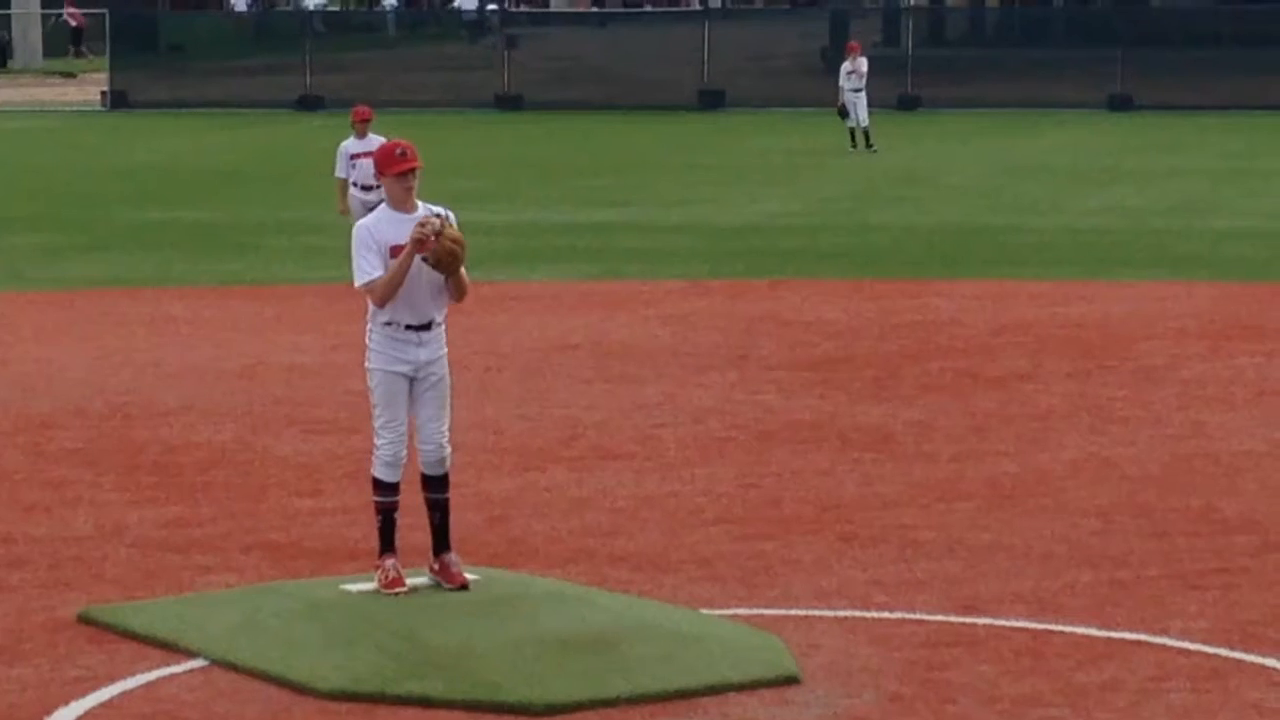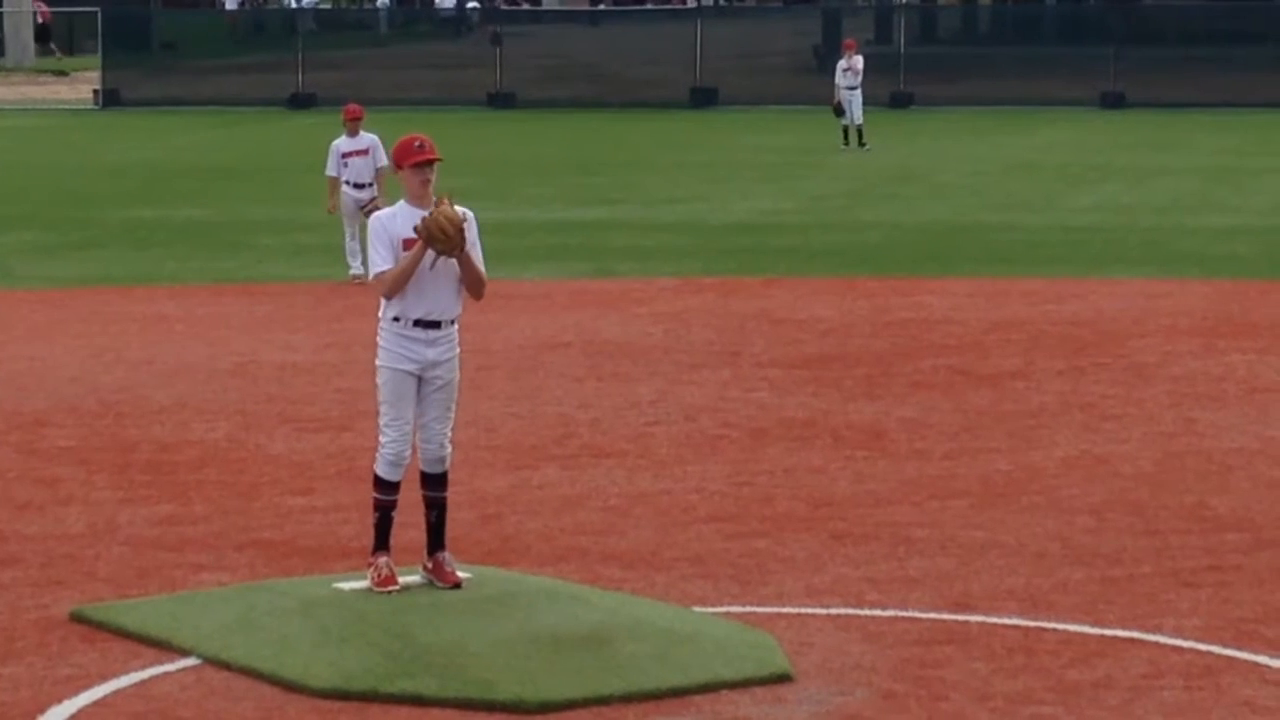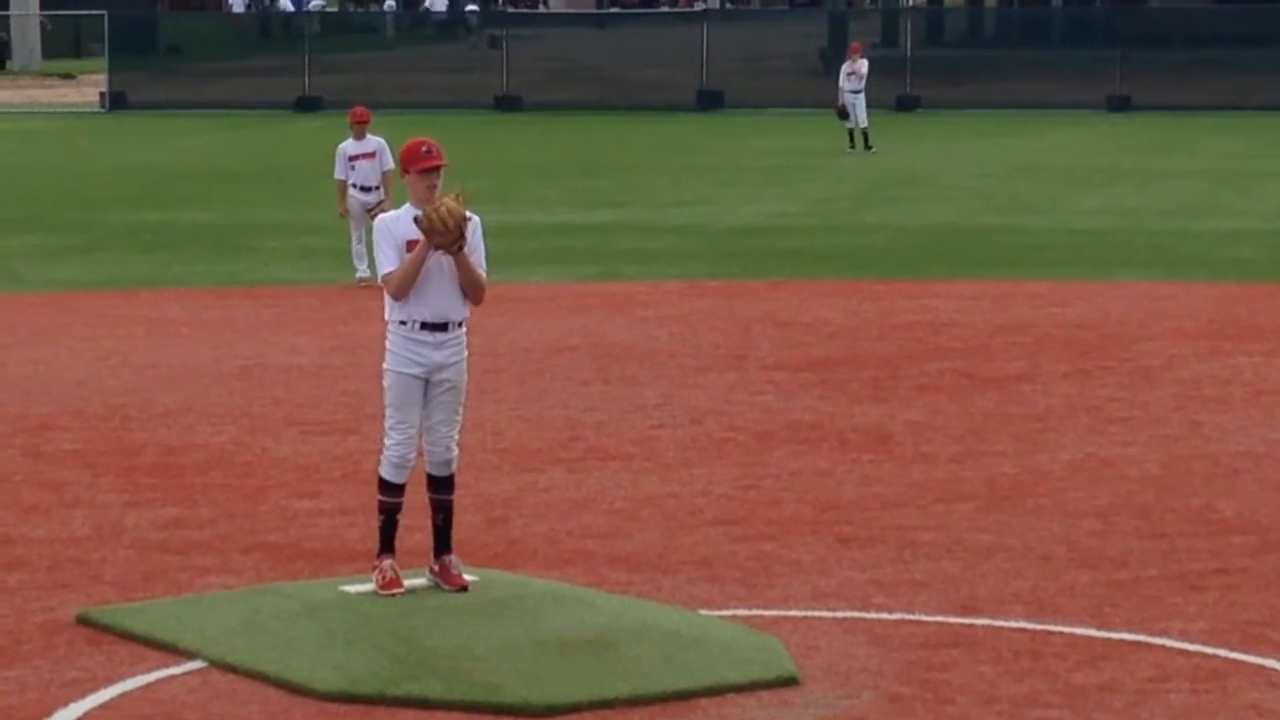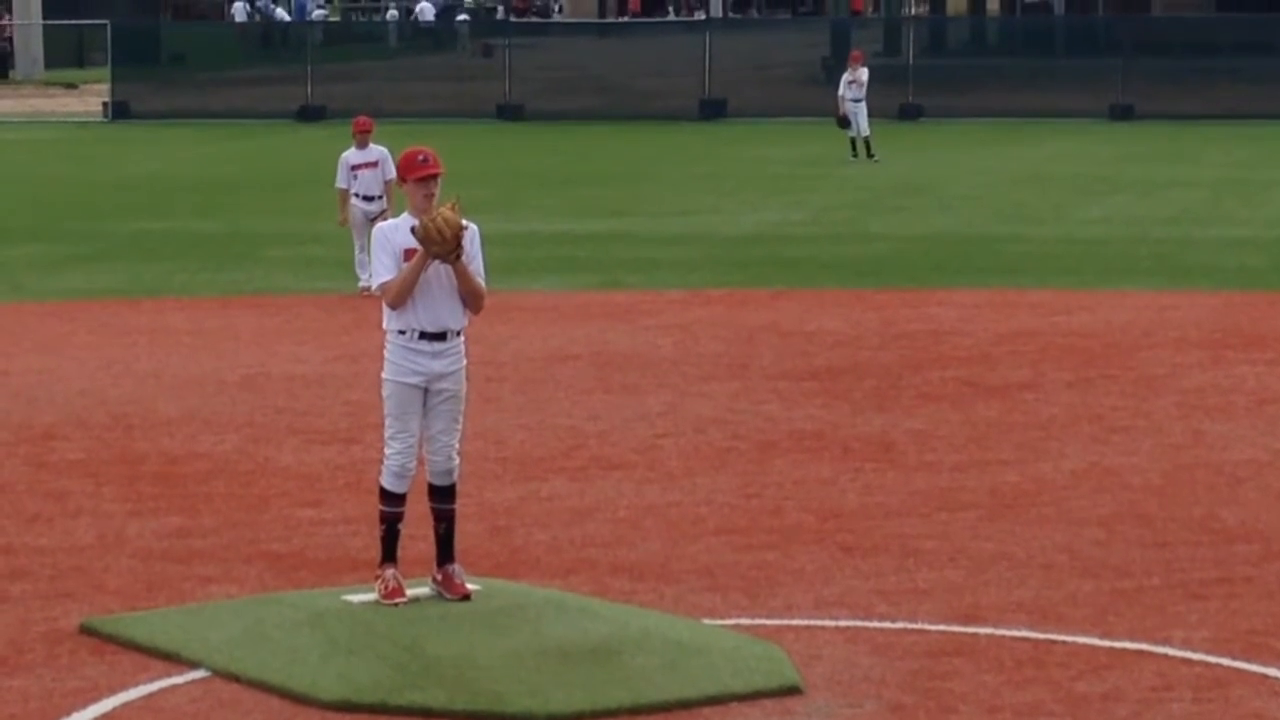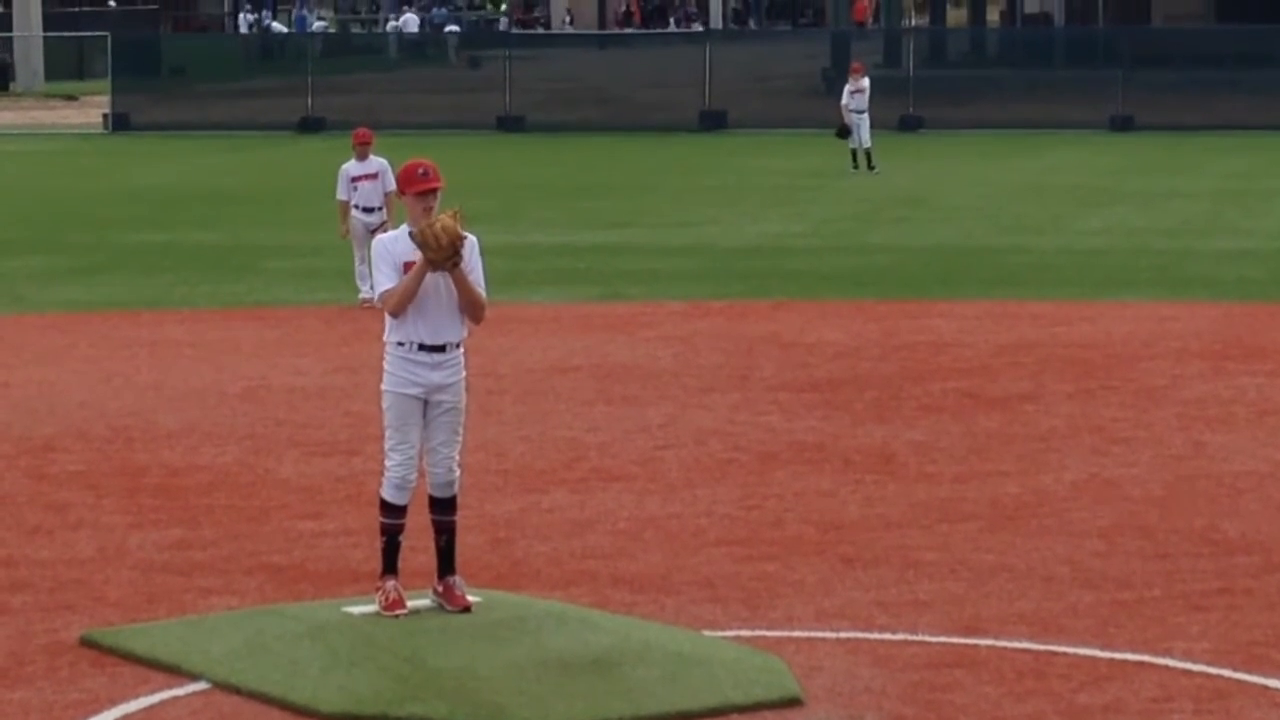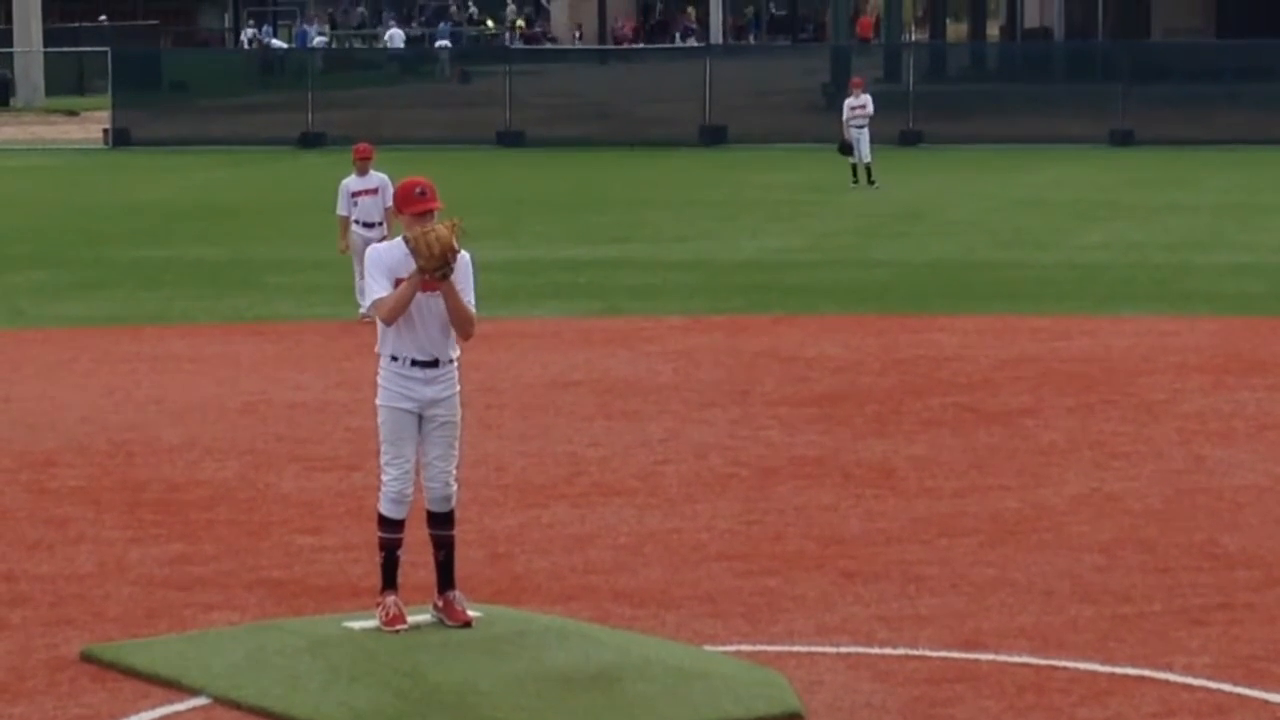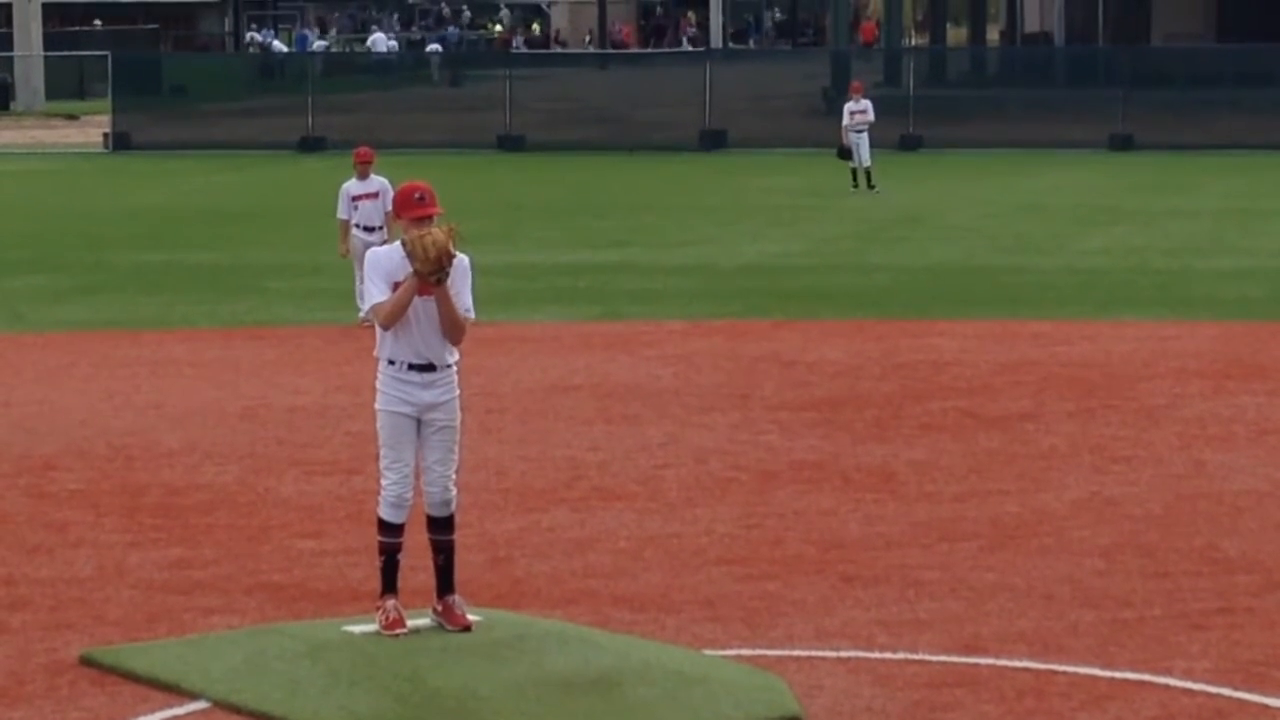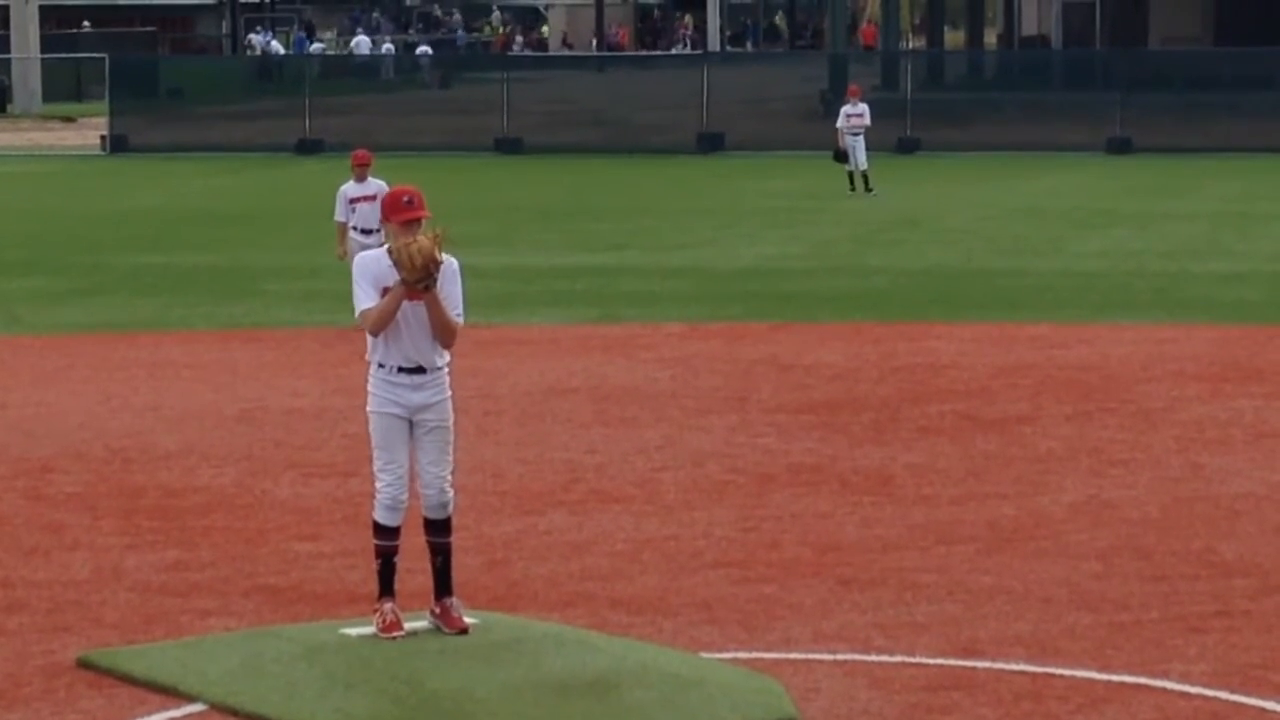
dt=0.5s
person 1, frame 1
left shoulder: (442, 219)
right shoulder: (368, 229)
left elbow: (460, 295)
right elbow: (378, 296)
right wrist: (412, 250)
left hip: (433, 345)
right hip: (389, 347)
left knee: (435, 447)
right knee: (390, 448)
left ankle: (442, 553)
right ankle: (387, 555)
person 1, frame 2
left shoulder: (461, 218)
right shoulder: (384, 222)
left elbow: (479, 291)
right elbow: (387, 288)
left wrist: (459, 249)
right wrist: (423, 244)
left hip: (444, 344)
right hip: (399, 344)
left knee: (437, 447)
right knee: (395, 446)
left ankle: (436, 552)
right ankle: (380, 552)
person 1, frame 3
left shoulder: (467, 222)
right shoulder: (390, 224)
left elbow: (479, 295)
right elbow: (396, 289)
left wrist: (456, 249)
right wrist: (428, 243)
left hip: (452, 345)
right hip: (406, 346)
left knee: (443, 449)
right knee: (400, 448)
left ankle: (443, 555)
right ankle: (385, 555)
person 1, frame 4
left shoulder: (465, 231)
right shoulder: (387, 233)
left elbow: (477, 304)
right elbow: (392, 297)
left wrist: (454, 258)
right wrist: (425, 253)
left hip: (450, 355)
right hip: (405, 355)
left knee: (444, 458)
right knee: (400, 457)
left ankle: (446, 564)
right ankle: (388, 565)
person 1, frame 5
left shoulder: (465, 243)
right shoulder: (387, 245)
left elbow: (479, 314)
right elbow: (393, 306)
left wrist: (453, 267)
right wrist: (426, 261)
left hip: (450, 367)
right hip: (404, 367)
left knee: (445, 470)
right knee: (400, 469)
left ankle: (447, 577)
right ankle: (388, 577)
person 1, frame 6
left shoulder: (458, 259)
right shoulder: (380, 256)
left elbow: (467, 330)
right elbow: (386, 314)
left wrist: (444, 279)
right wrist: (420, 271)
left hip: (443, 381)
right hip: (398, 381)
left knee: (442, 484)
right knee: (397, 484)
left ankle: (446, 591)
right ankle: (389, 592)
person 1, frame 7
left shoulder: (457, 263)
right shoulder: (380, 260)
left elbow: (459, 334)
right elbow: (384, 318)
left wrist: (439, 282)
right wrist: (417, 275)
left hip: (442, 386)
right hip: (396, 385)
left knee: (441, 489)
right knee: (396, 488)
left ankle: (446, 595)
right ankle: (388, 596)
person 1, frame 8
left shoulder: (446, 266)
right shoulder: (367, 264)
left elbow: (450, 338)
right elbow: (372, 325)
left wrist: (428, 288)
right wrist: (405, 282)
left hip: (433, 387)
right hip: (388, 388)
left knee: (438, 491)
right knee: (391, 491)
left ankle: (444, 599)
right ankle: (386, 599)
